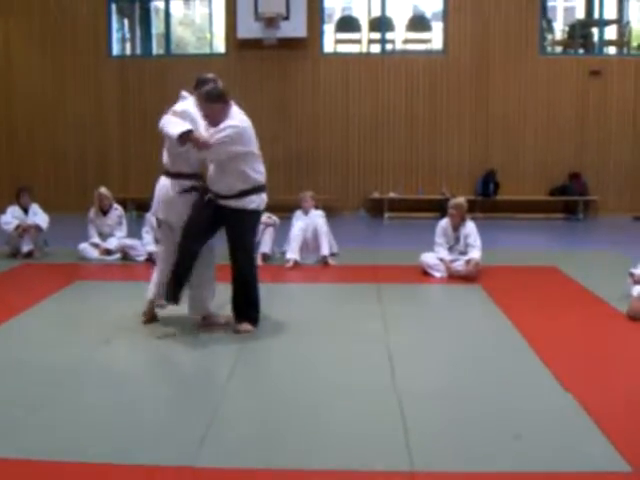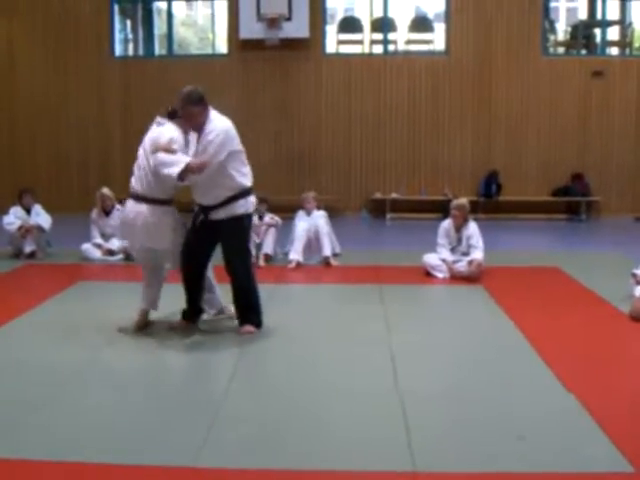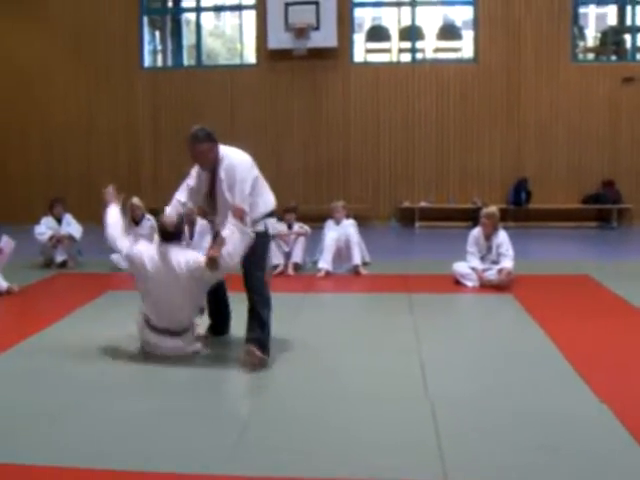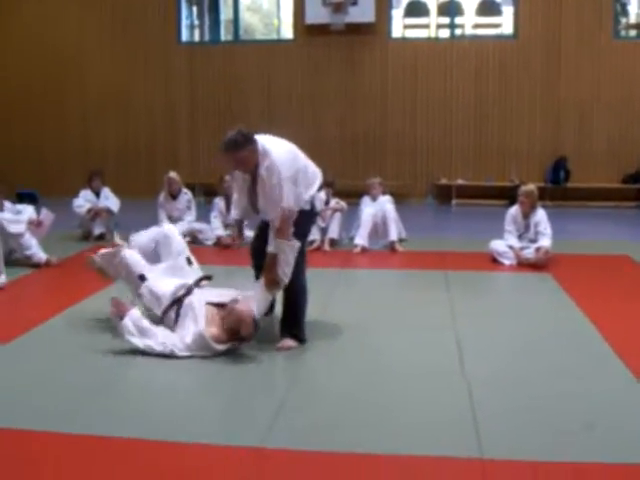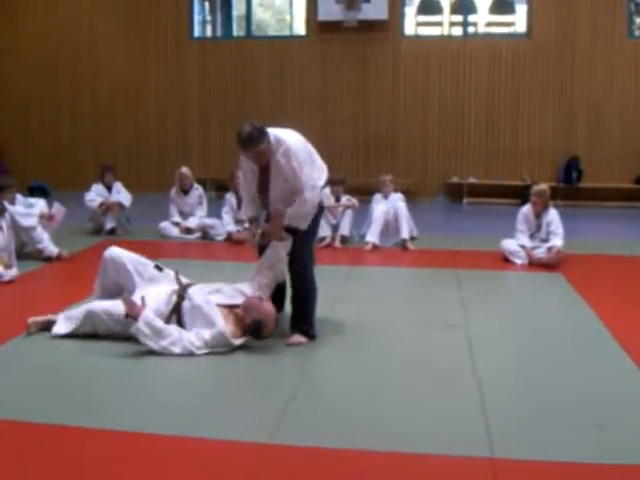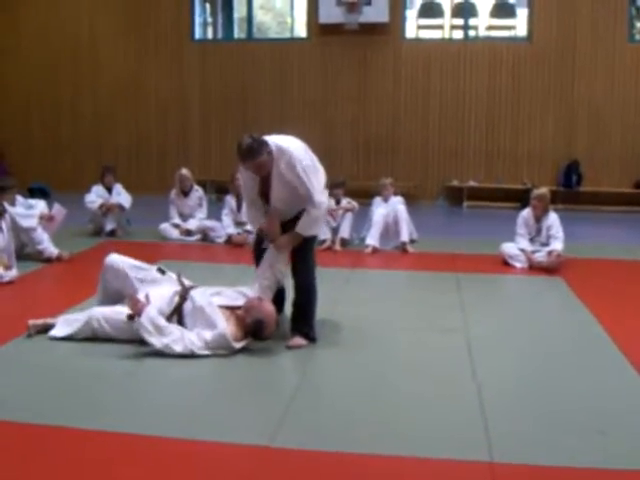
dt=0.4s
person 1, frame 1
left shoulder: (237, 126)
right shoulder: (224, 119)
left elbow: (205, 146)
left wrist: (185, 131)
left hip: (245, 201)
right hip: (219, 196)
left knee: (242, 259)
right knee: (191, 235)
left ankle: (248, 316)
right ankle: (172, 292)
person 1, frame 2
left shoulder: (219, 130)
right shoulder: (203, 128)
left elbow: (199, 169)
left hip: (234, 207)
right hip: (208, 208)
left knee: (238, 265)
right knee: (191, 259)
left ankle: (251, 319)
right ankle: (192, 314)
person 1, frame 3
left shoulder: (237, 163)
right shoulder: (201, 168)
right elbow: (184, 195)
left hip: (255, 225)
left knee: (255, 280)
left ankle: (258, 344)
right ankle: (218, 327)
person 1, frame 4
left shoulder: (276, 160)
right shoulder: (245, 159)
left elbow: (283, 214)
right elbow: (241, 191)
left wrist: (273, 260)
right wrist: (238, 223)
left hip: (302, 202)
right hip: (275, 205)
left knee: (291, 262)
right knee: (258, 252)
left ankle: (293, 332)
person 1, frame 5
left shoulder: (291, 148)
right shoulder: (250, 155)
left elbow: (308, 196)
right elbow: (248, 191)
left wrist: (282, 227)
right wrist: (253, 220)
left hip: (307, 199)
right hip: (279, 203)
left knee: (299, 259)
right knee: (266, 250)
left ankle: (303, 328)
right ankle: (272, 307)
person 1, frame 6
left shoulder: (293, 155)
right shoulder: (250, 163)
left elbow: (319, 203)
right elbow: (251, 200)
left wrist: (293, 237)
right wrist: (264, 227)
left hip: (304, 206)
right hip: (275, 209)
left knee: (302, 263)
right knee: (262, 253)
left ankle: (304, 330)
person 2, frame 1
left shoulder: (193, 110)
right shoulder: (186, 109)
left elbow: (196, 154)
right elbow: (167, 123)
right wrist: (192, 136)
left hip: (171, 188)
right hip: (183, 190)
left knee: (168, 252)
right knee: (200, 254)
left ankle: (151, 305)
right ankle: (204, 313)
person 2, frame 2
left shoulder: (157, 131)
right shoulder: (171, 135)
right elbow: (162, 159)
right wrist: (187, 166)
left hip: (134, 212)
right hip: (155, 214)
left knee: (153, 266)
left ankle: (144, 314)
right ankle: (215, 307)
person 2, frame 3
left shoulder: (142, 256)
right shoulder: (194, 264)
left elbow: (117, 238)
right elbow: (228, 257)
left wrist: (112, 206)
right wrist: (236, 222)
person 2, frame 4
left shoulder: (202, 339)
right shoulder: (249, 311)
left elbow: (160, 342)
right elbow: (277, 278)
left wrist: (127, 317)
right wrist: (284, 237)
left hip: (173, 303)
right hip: (195, 287)
left knee: (126, 257)
right knee: (166, 231)
left ankle: (107, 262)
person 2, frame 5
left shoulder: (224, 335)
right shoulder: (248, 296)
left elbow: (180, 342)
right elbow: (268, 272)
left wrist: (142, 318)
right wrist: (278, 238)
left hip: (164, 313)
right hip: (178, 286)
left knee: (94, 312)
right knee: (113, 256)
left ankle: (54, 321)
right ankle: (107, 306)
person 2, frame 6
left shoulder: (223, 336)
right shoulder: (253, 300)
left elbow: (179, 342)
right elbow: (268, 278)
left wrist: (144, 314)
left hip: (162, 315)
right hip: (180, 288)
left knee: (95, 319)
right knee: (112, 263)
left ankle: (54, 323)
right ankle: (111, 310)
